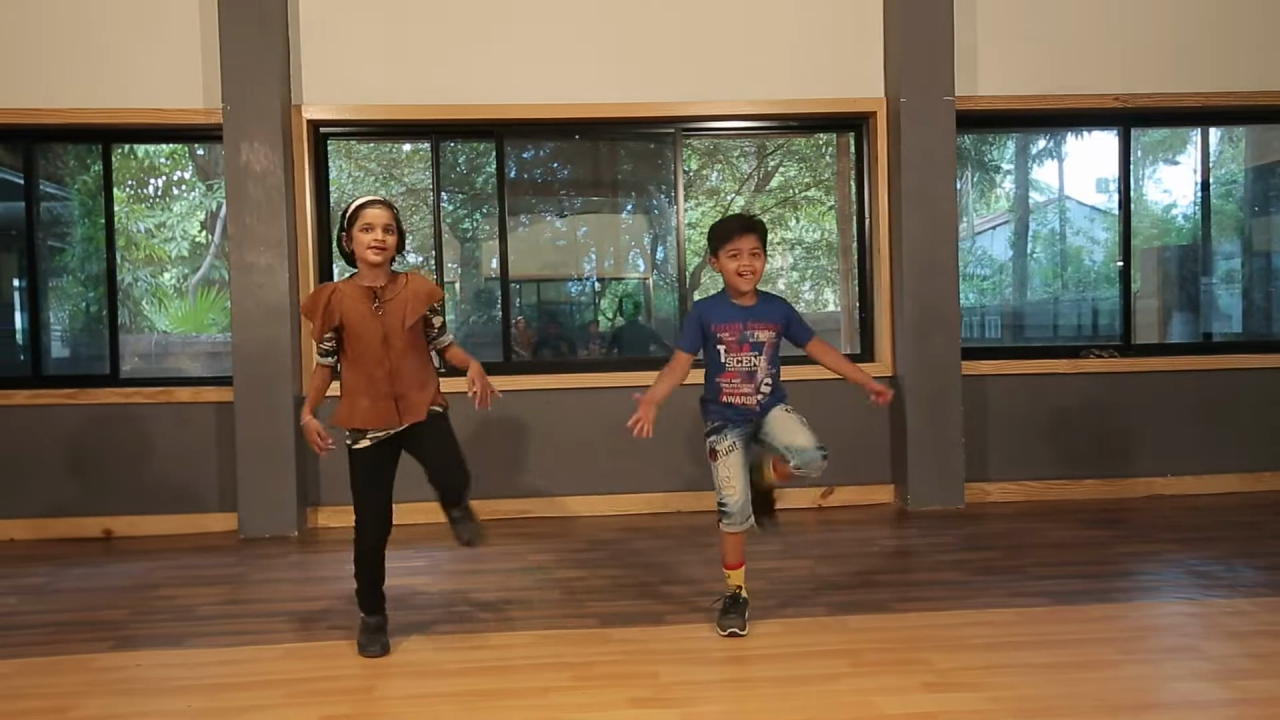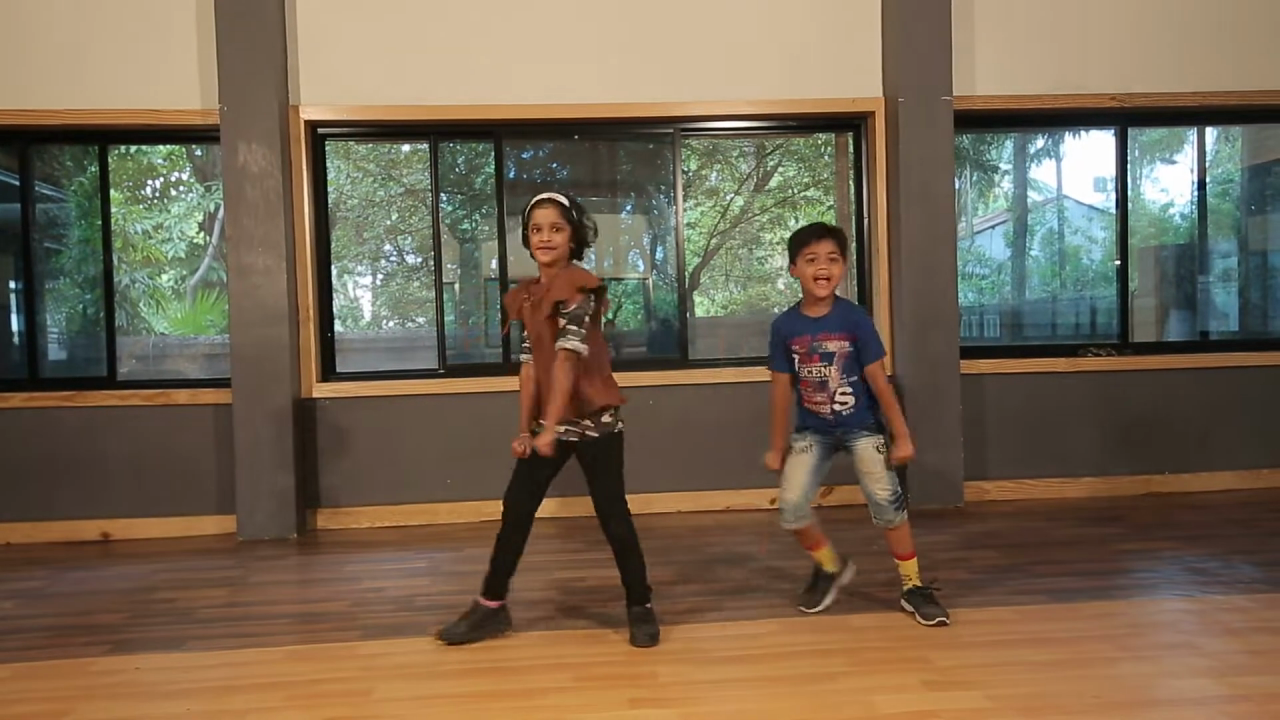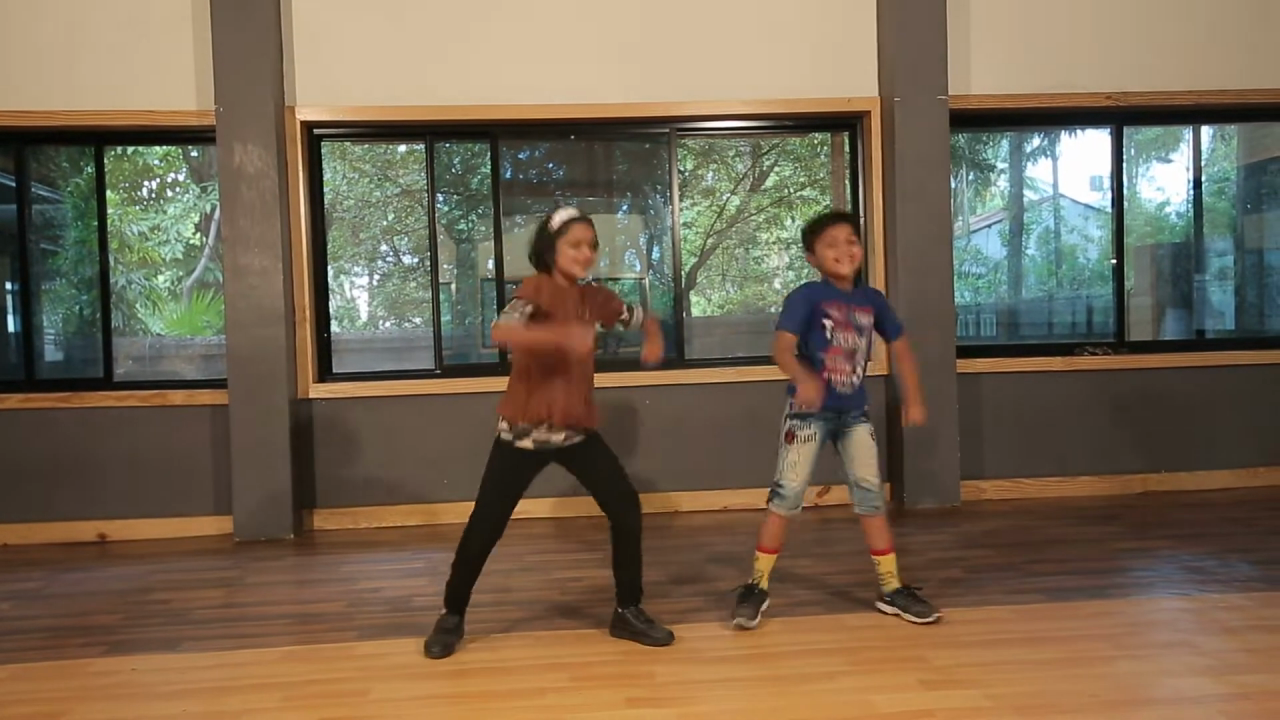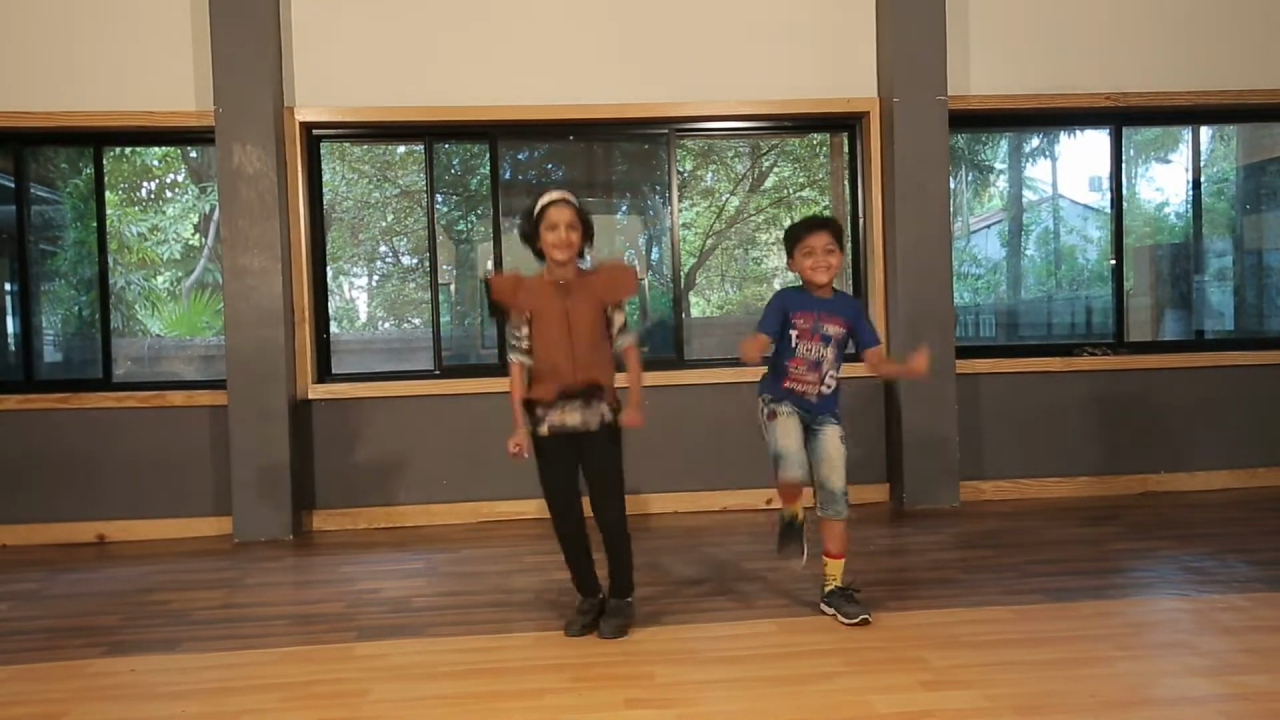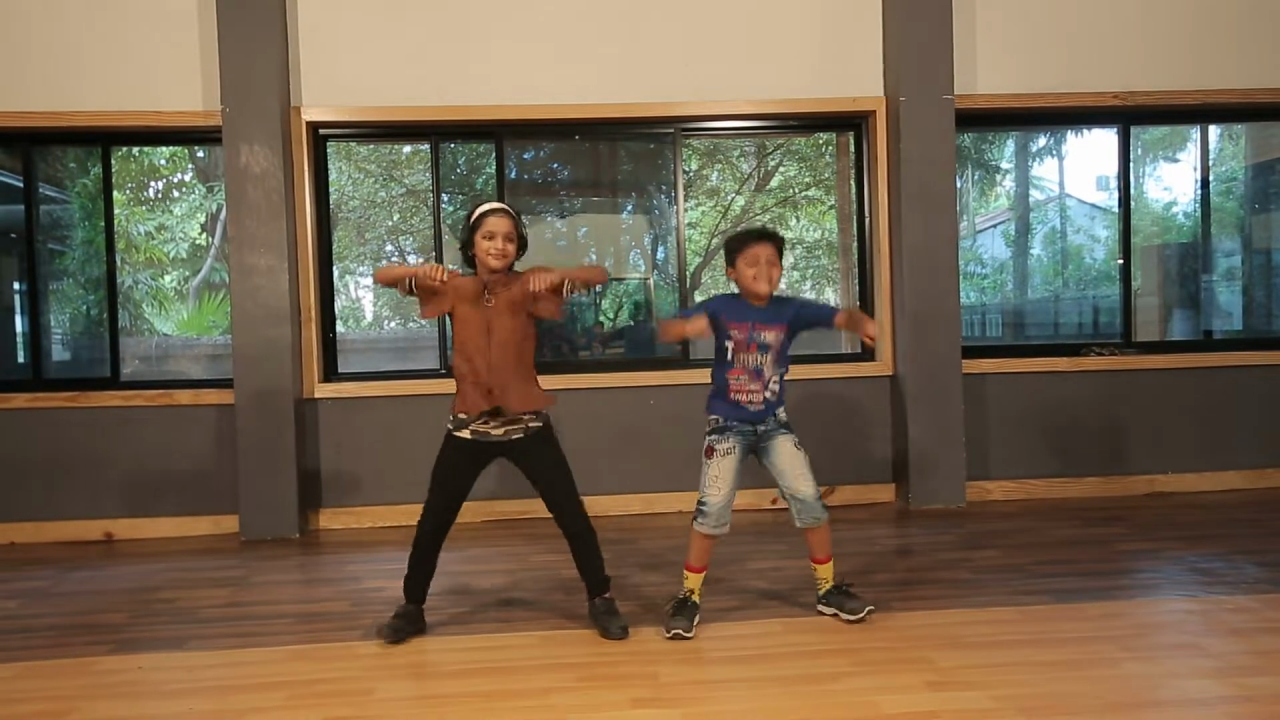
dt=1s
person 1, frame 1
left shoulder: (419, 290)
right shoulder: (335, 298)
left elbow: (444, 344)
right elbow: (326, 362)
left wrist: (473, 367)
right wrist: (307, 412)
left hip: (423, 410)
right hip: (366, 424)
left knee: (454, 480)
right knee: (372, 525)
left ankle: (456, 508)
right ankle: (372, 614)
person 1, frame 2
left shoulder: (577, 286)
right shoulder: (526, 296)
left elbow: (567, 356)
right elbow: (529, 364)
left wrist: (552, 426)
right wrist: (524, 428)
left hip: (595, 420)
right hip: (545, 418)
left knee: (612, 513)
right knee: (516, 507)
left ankle: (640, 606)
right ankle: (491, 606)
person 1, frame 3
left shoulder: (595, 299)
right shoulder: (538, 292)
left elbow: (640, 318)
right elbow: (502, 333)
left wrist: (653, 338)
right wrist: (562, 336)
left hip: (577, 430)
right hip: (524, 432)
left knee: (626, 509)
right knee: (484, 525)
left ankle: (627, 610)
right ankle: (452, 616)
person 1, frame 4
left shoulder: (604, 283)
right shoulder: (523, 293)
left elbow: (628, 347)
right elbow: (519, 362)
left wrist: (635, 402)
right wrist: (519, 425)
left hip: (598, 415)
right hip: (548, 416)
left knee: (609, 512)
right knee: (565, 516)
left ankle: (620, 600)
right ankle: (588, 595)
person 1, frame 5
left shoulder: (530, 286)
right shoulder: (451, 288)
left elbow: (598, 275)
right elbow: (382, 277)
left wrist: (560, 276)
right wrist: (419, 270)
left hip: (526, 422)
right hip: (470, 424)
left knee: (571, 513)
right knee: (434, 519)
left ankle: (601, 600)
right ankle: (412, 607)
person 2, frame 1
left shoulder: (778, 309)
right shoulder: (704, 312)
left elbow: (817, 347)
right elbow: (679, 365)
left wrist: (865, 380)
right wrist: (651, 401)
left hip: (771, 409)
right hip: (724, 420)
left knee: (811, 458)
right knee: (734, 509)
left ankle: (763, 478)
right ankle: (735, 594)
person 2, frame 2
left shoulder: (854, 317)
right shoulder: (784, 326)
left elbow: (878, 378)
right elbow: (781, 388)
left wrist: (902, 435)
right wrist: (777, 444)
left hip: (862, 425)
right hip: (811, 430)
left knee: (887, 505)
right knee: (792, 508)
left ankle: (913, 587)
right ankle: (830, 567)
person 2, frame 3
left shoulder: (873, 301)
right shoulder: (809, 294)
left elbow: (900, 350)
right elbow: (782, 347)
left wrist: (913, 399)
right wrist: (803, 379)
left hip: (853, 412)
right hip: (809, 411)
left knee: (872, 497)
right knee: (786, 496)
left ankle: (892, 590)
right ankle: (756, 586)
person 2, frame 4
left shoulder: (852, 309)
right shoulder: (784, 301)
left elbow: (876, 362)
right elbow: (758, 345)
left wrist: (908, 367)
right wrist: (750, 348)
left hip: (824, 412)
right hip: (781, 402)
left knee: (834, 495)
right knee: (791, 469)
left ankle: (835, 588)
right ankle: (791, 517)
person 2, frame 5
left shoulder: (789, 310)
right shoulder: (720, 307)
left elbow: (838, 316)
right elbow: (667, 331)
left wrist: (860, 322)
right wrist: (686, 327)
left hip: (773, 423)
right hip: (727, 423)
left knee: (809, 501)
right knee: (713, 509)
left ankle: (827, 589)
right ankle: (688, 597)
